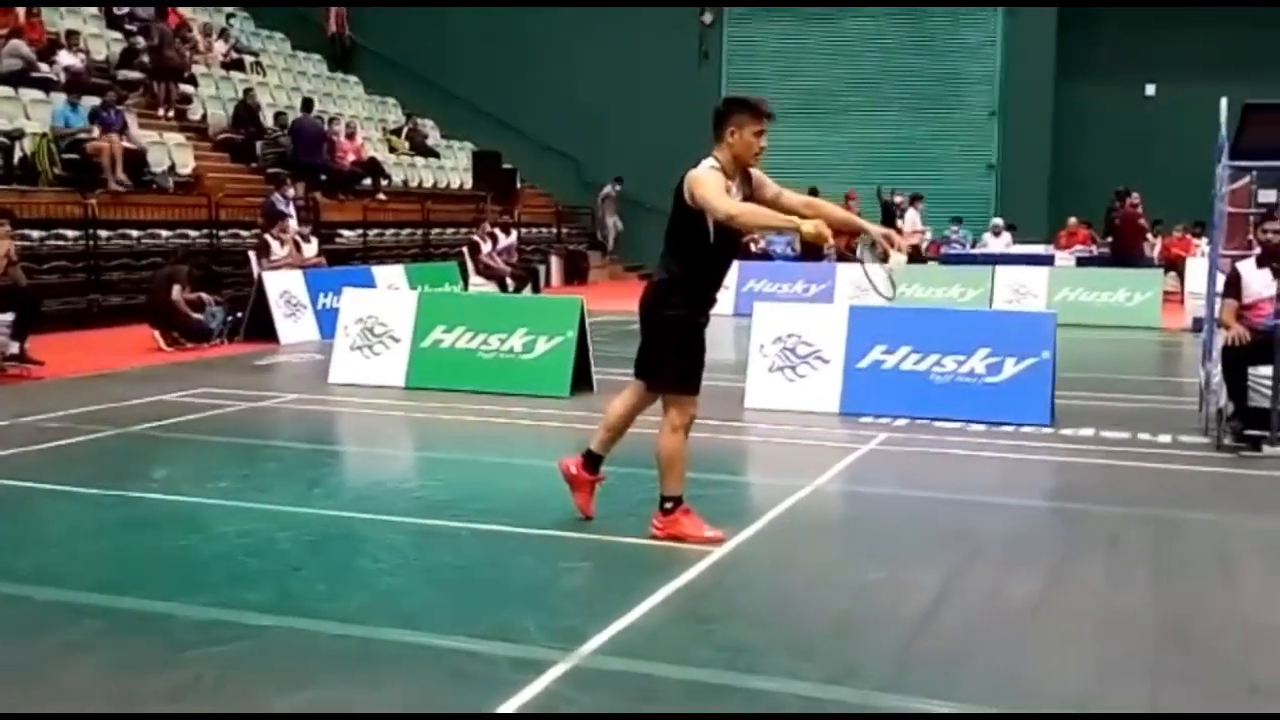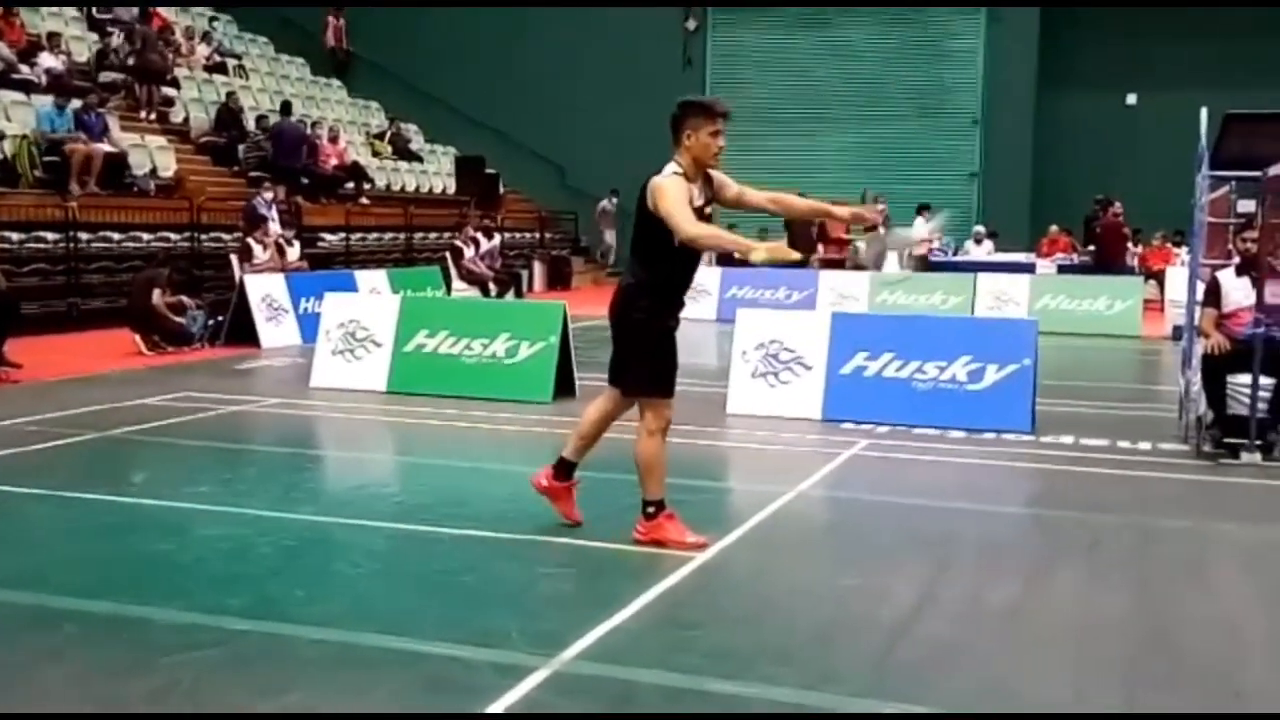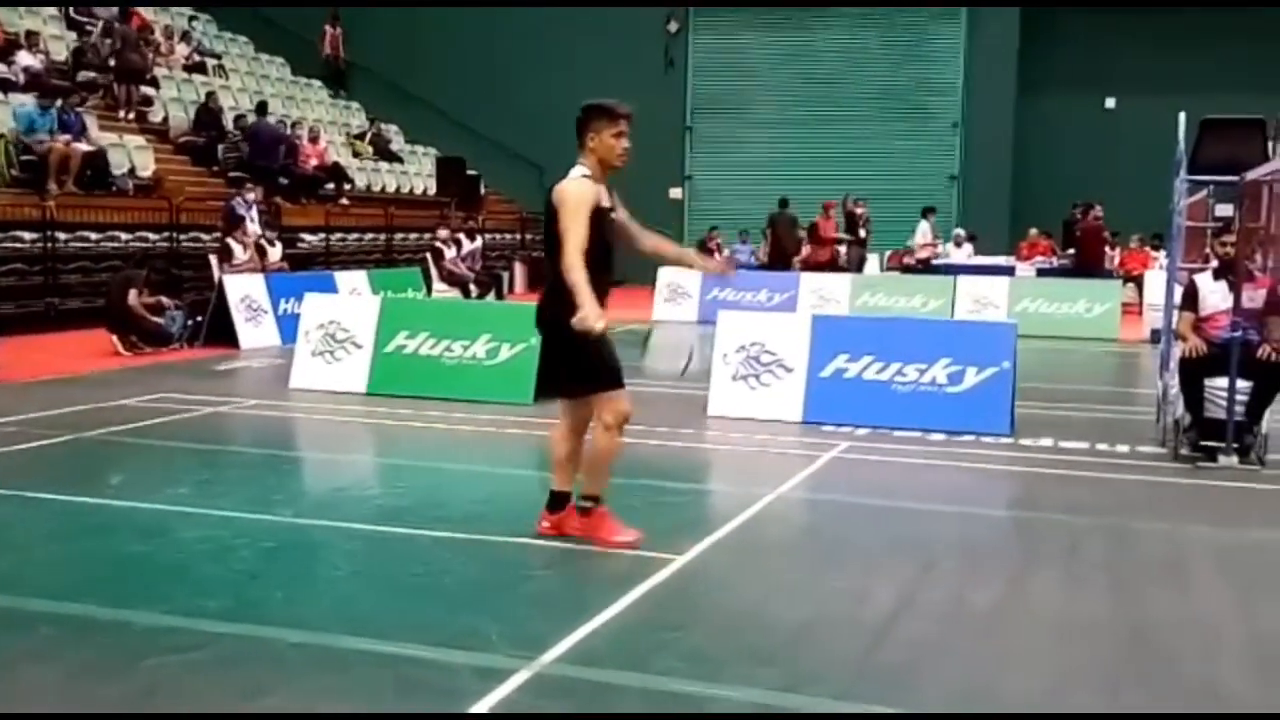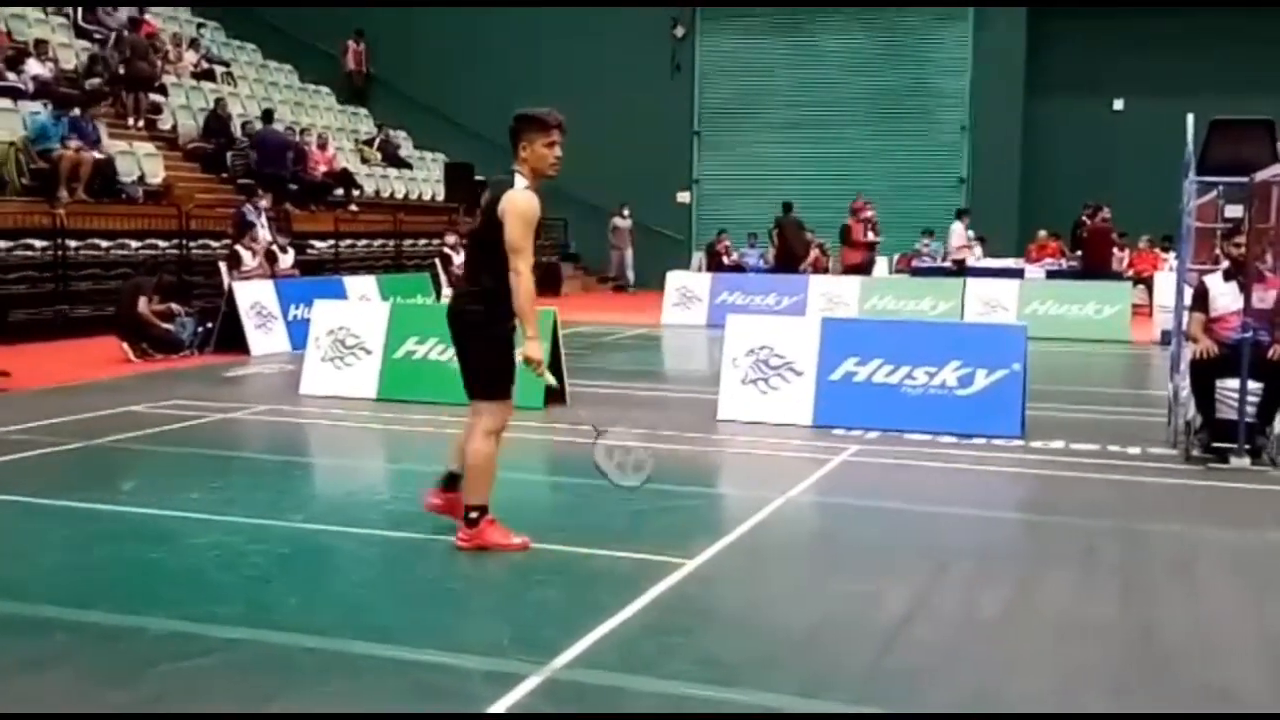
dt=0.4s
person 1, frame 1
left shoulder: (749, 180)
right shoulder: (703, 178)
left elbow: (804, 203)
right elbow: (730, 212)
left wrist: (867, 227)
right wrist: (798, 225)
left hip: (686, 306)
right hip: (673, 306)
left knee: (643, 391)
right knee: (680, 411)
left ankle: (585, 466)
right ankle: (671, 514)
person 1, frame 2
left shoulder: (710, 183)
right shoulder: (666, 185)
left elbow: (769, 201)
right elbow: (690, 231)
left wrist: (834, 211)
right wrist: (752, 249)
left hip: (653, 310)
right hip: (643, 311)
left knee: (618, 398)
right knee: (656, 415)
left ankle: (559, 475)
right ankle: (654, 519)
person 1, frame 3
left shoulder: (602, 192)
right shoulder: (575, 189)
left elbow: (641, 239)
right elbow: (572, 256)
left wrist: (695, 260)
right wrist: (588, 308)
left hip: (572, 318)
right hip: (569, 319)
left knee: (576, 415)
right knee: (615, 411)
left ankle: (559, 511)
right ankle: (590, 512)
person 1, frame 4
left shoulder: (503, 190)
right shoulder: (523, 200)
right elbow: (520, 272)
right wrist: (532, 337)
left hip: (477, 310)
right hip: (484, 315)
left knee: (491, 413)
right knee: (489, 420)
left ankle: (449, 490)
right ankle: (475, 523)
person 2, frame 1
right shoulder: (1241, 270)
right elbow: (1227, 313)
right wrist: (1234, 325)
right hip: (1254, 336)
right knee: (1231, 351)
right ankle: (1240, 411)
person 2, frame 2
right shoulder: (1220, 279)
right elbow: (1206, 321)
right wrist: (1213, 334)
right hip: (1234, 345)
right knee: (1211, 359)
right ankle: (1219, 418)
person 2, frame 3
right shoulder: (1198, 282)
right elbow: (1183, 324)
right wrist: (1190, 337)
left hip: (1249, 350)
right hip: (1212, 348)
right knee: (1189, 362)
left ankle: (1250, 424)
right ankle: (1197, 422)
person 2, frame 4
right shoulder: (1209, 283)
right elbow: (1194, 325)
right wrist: (1202, 339)
left hip: (1259, 350)
right hip: (1222, 349)
right knee: (1199, 363)
right ankle: (1208, 423)
